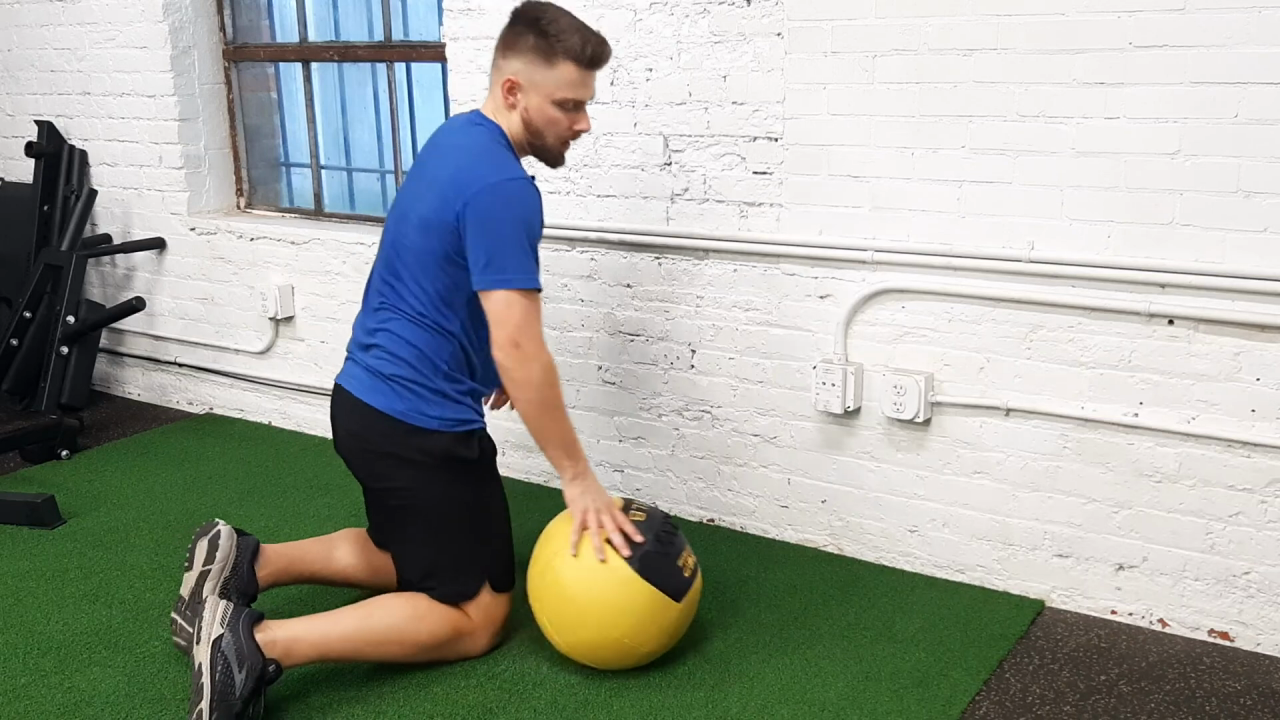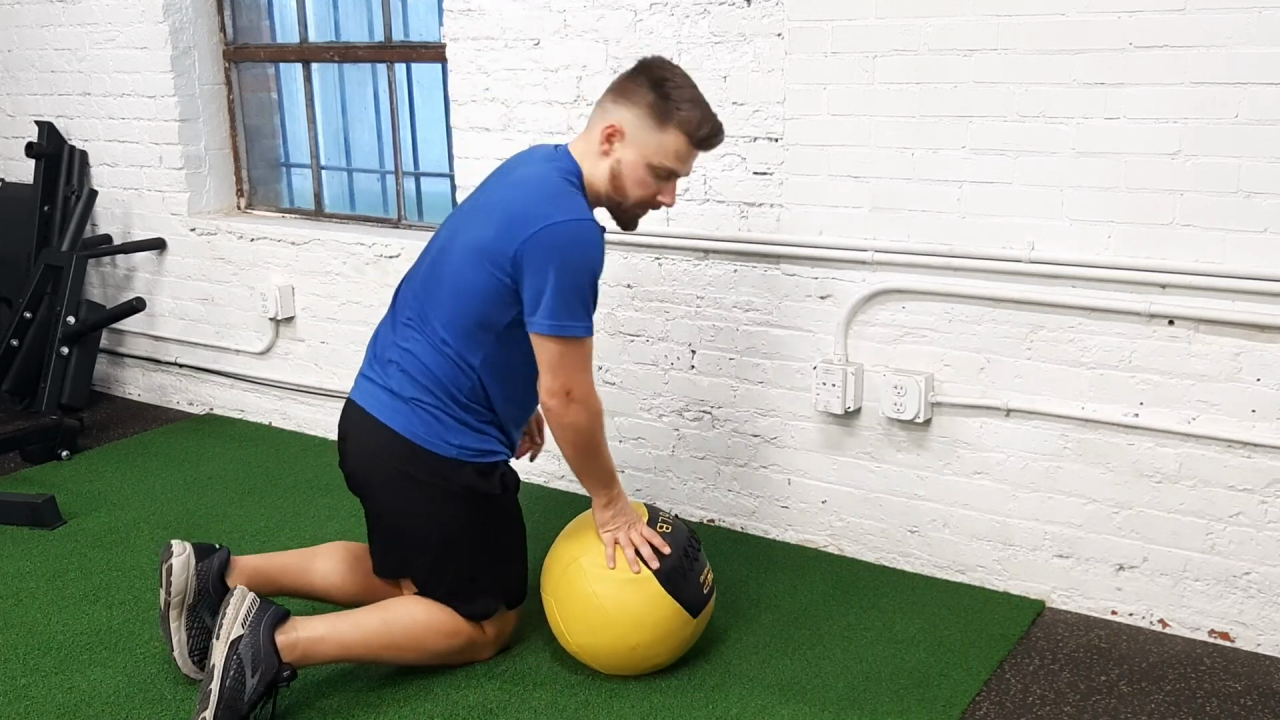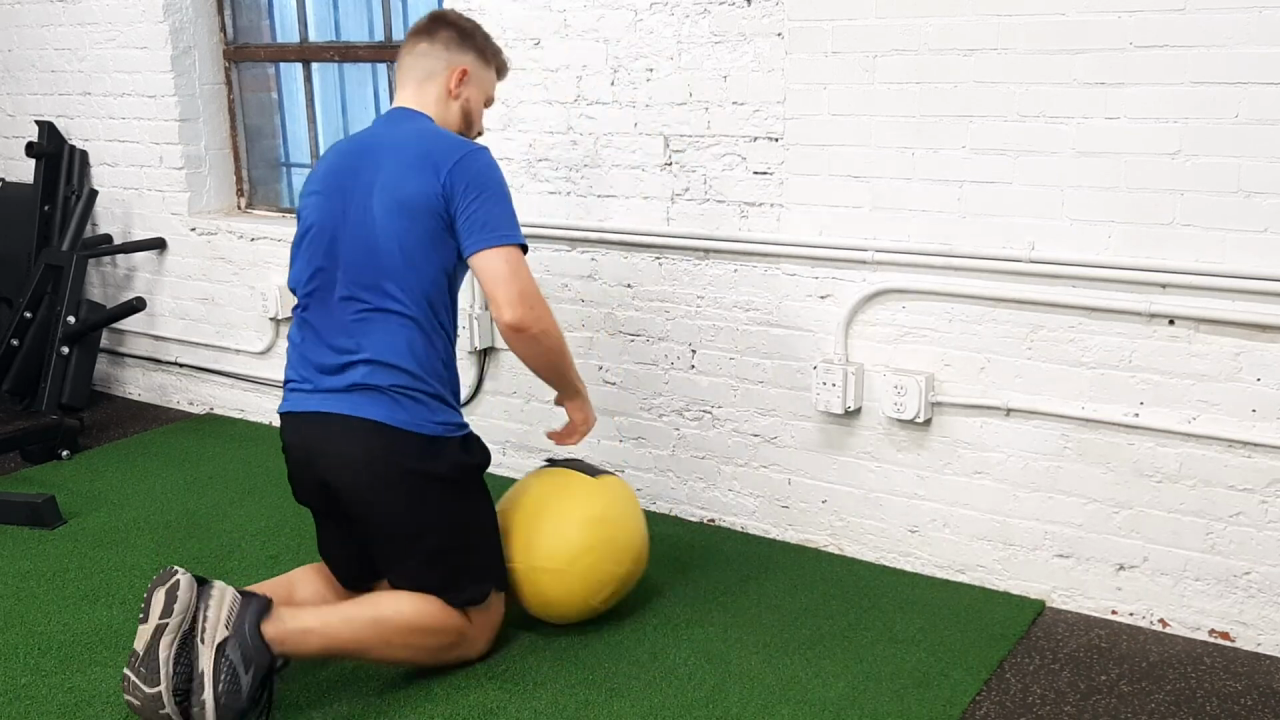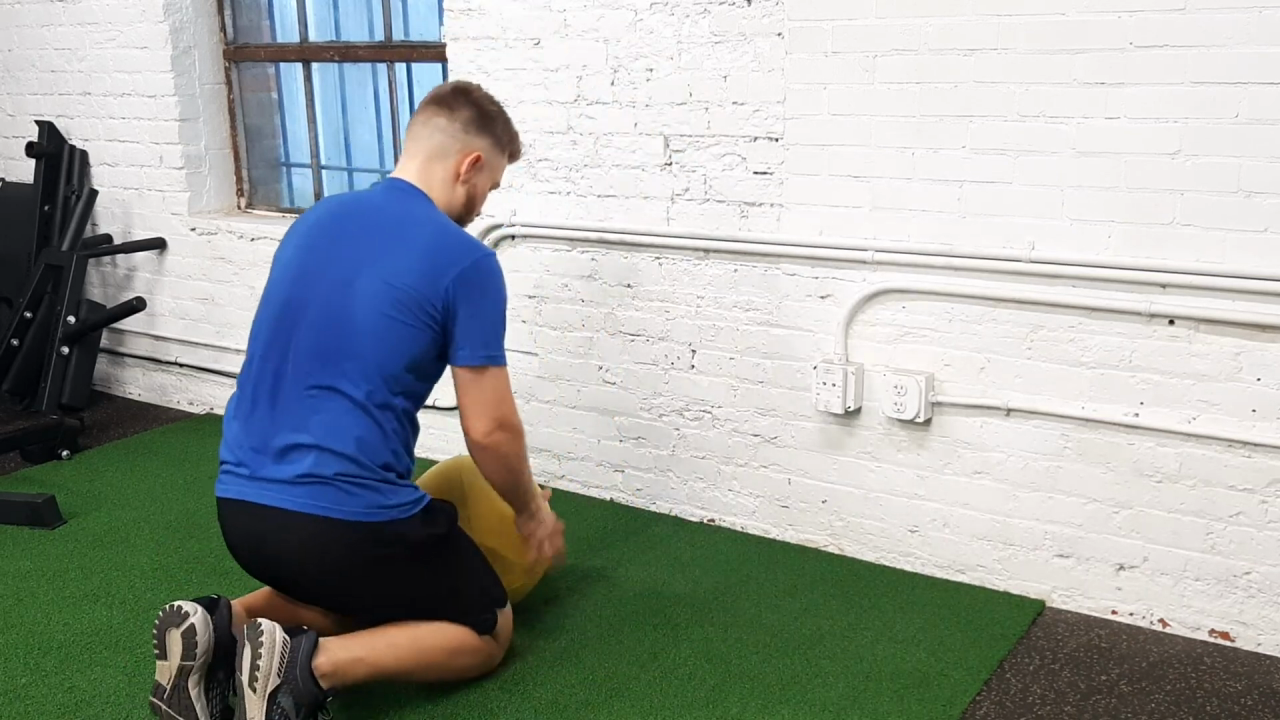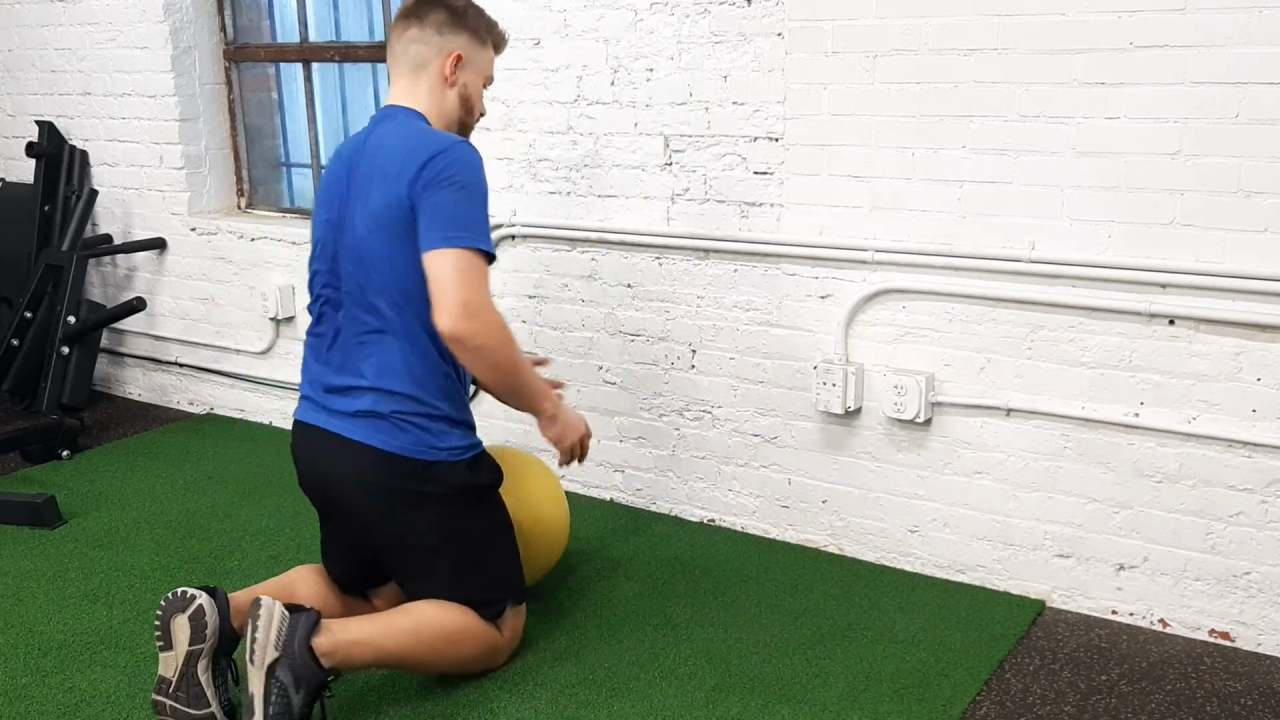
dt=1s
person 1, frame 1
left shoulder: (457, 138)
right shoulder: (503, 188)
right elbow: (519, 354)
left wrist: (492, 349)
right wrist: (578, 478)
left hip: (368, 400)
right hip: (420, 426)
left knee: (411, 558)
right knee: (474, 616)
left ankle: (248, 562)
right ankle: (256, 643)
person 1, frame 2
left shoulder: (540, 165)
right shoulder: (565, 229)
right elbow: (567, 398)
left wrist: (517, 405)
right wrist: (611, 504)
left hip: (375, 419)
right hip: (430, 447)
left knee: (405, 579)
right knee: (484, 623)
left ankle: (219, 575)
right ankle: (279, 640)
person 1, frame 3
left shoulder: (329, 165)
right shoulder: (462, 165)
right elbow: (517, 314)
right wrist: (574, 395)
left hip: (305, 422)
right hip: (402, 431)
left knee: (363, 580)
right knee: (470, 618)
left ankle: (207, 609)
right ankle: (264, 630)
person 1, frame 4
left shoulder: (317, 219)
right shoulder: (464, 261)
right elbow: (488, 431)
right wrist: (531, 510)
left hip: (243, 503)
right hip: (343, 515)
left knee: (357, 589)
right knee: (485, 631)
left ankle: (222, 627)
right ankle: (313, 665)
person 1, frame 5
left shoulder: (350, 158)
right shoulder: (445, 160)
right elbow: (462, 320)
left wrist: (492, 377)
right wrist: (547, 408)
left hip: (323, 435)
right hip: (408, 452)
left knee: (368, 586)
right knee: (492, 627)
left ankle: (222, 615)
right ankle: (314, 642)
